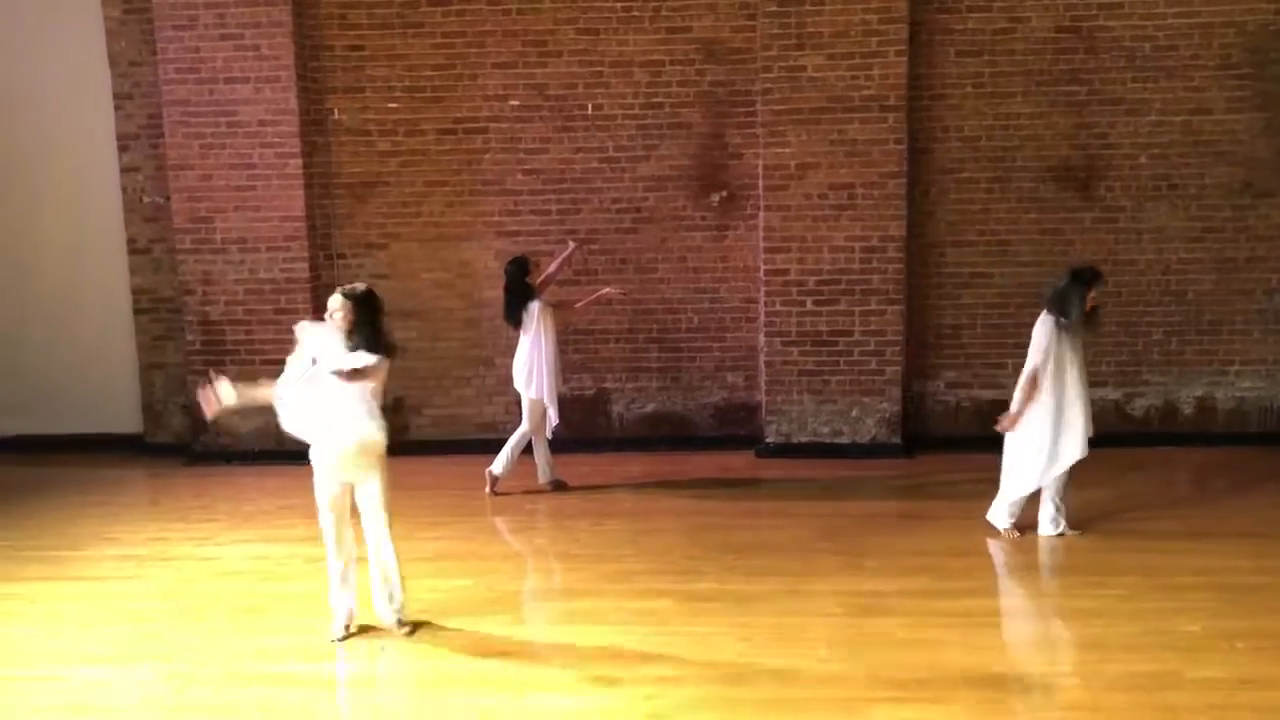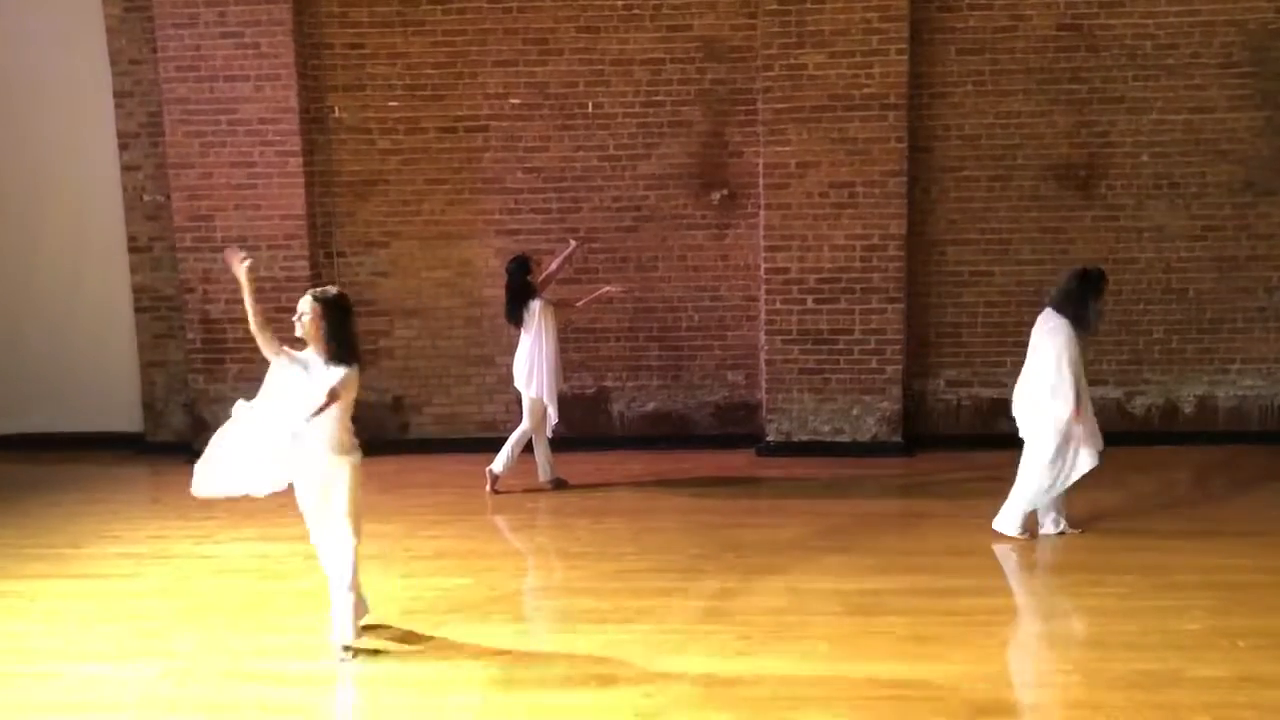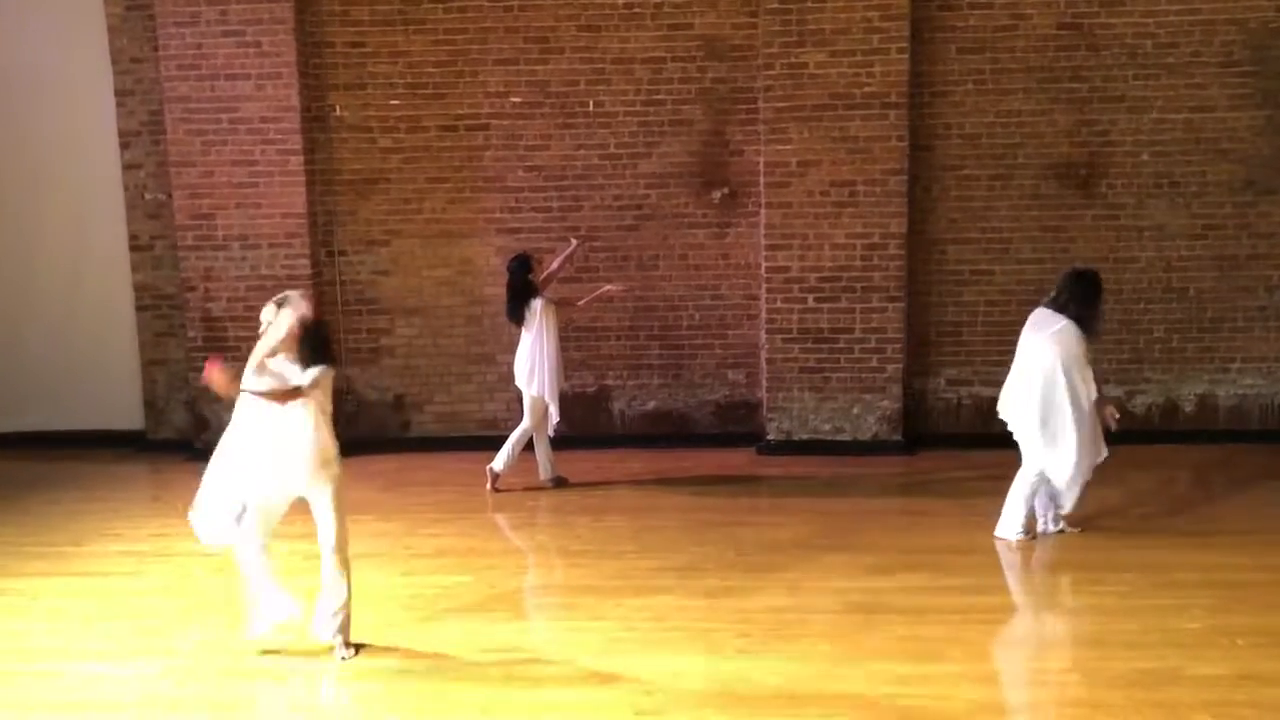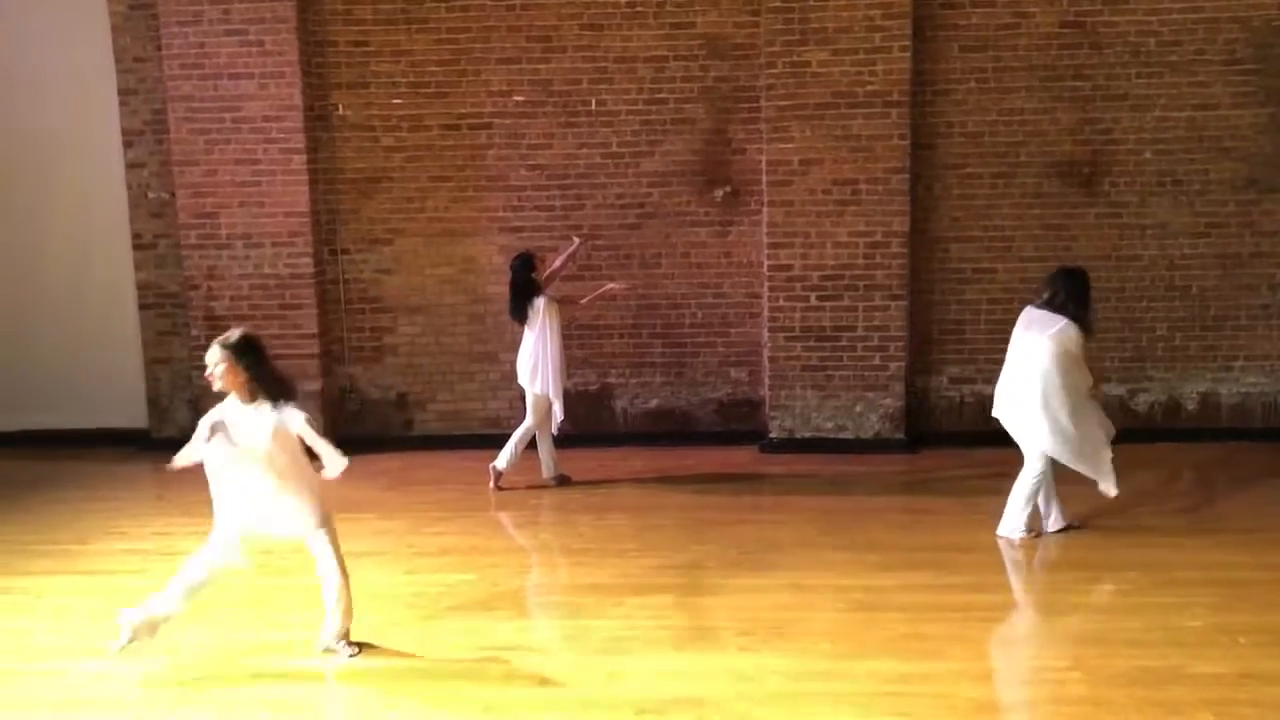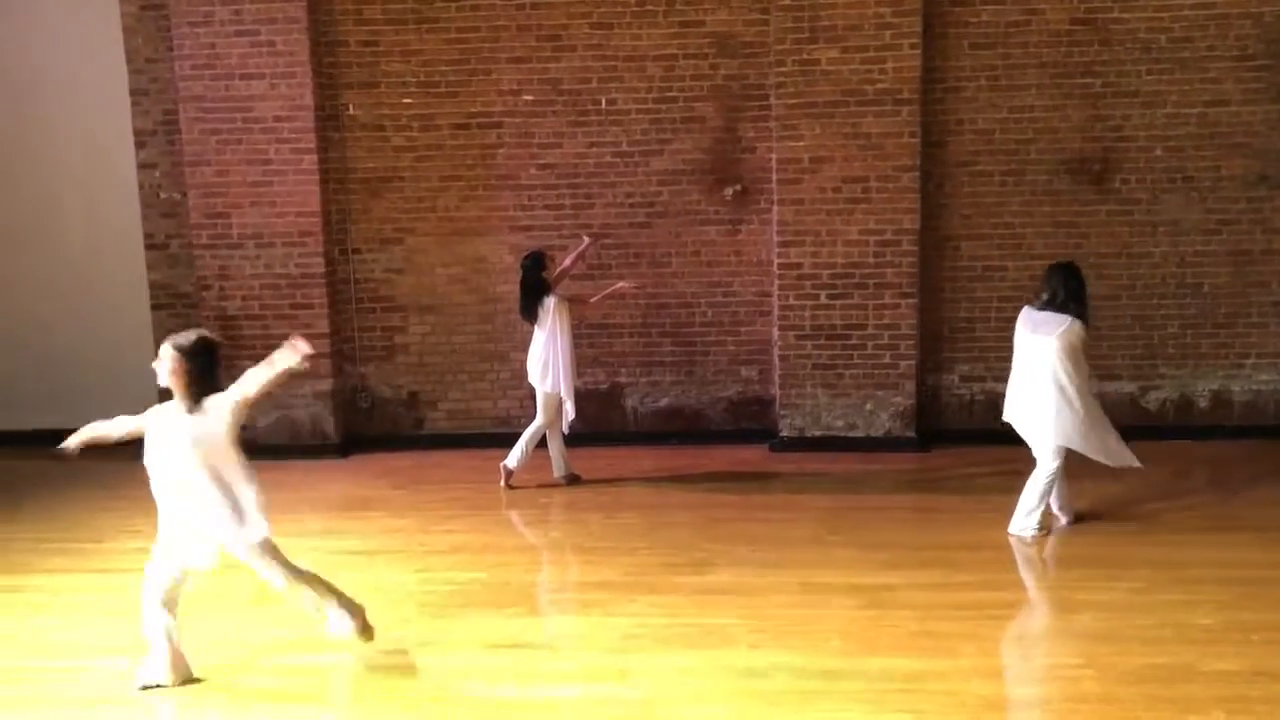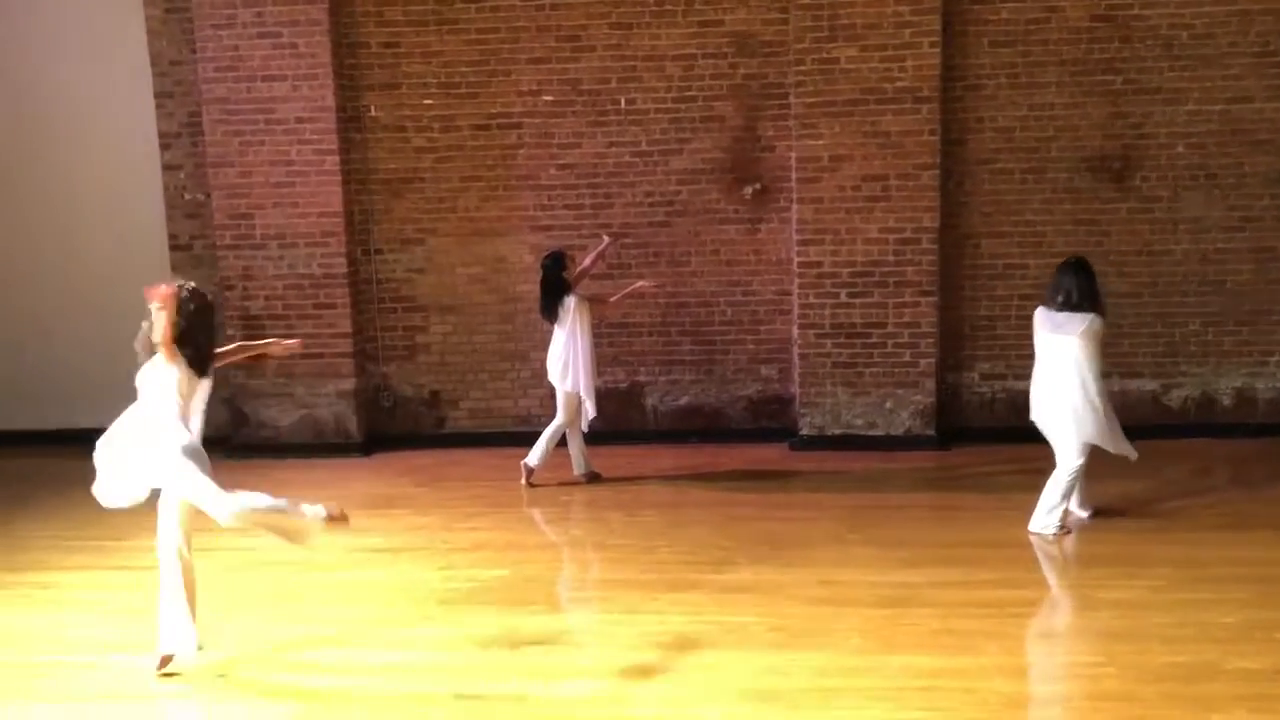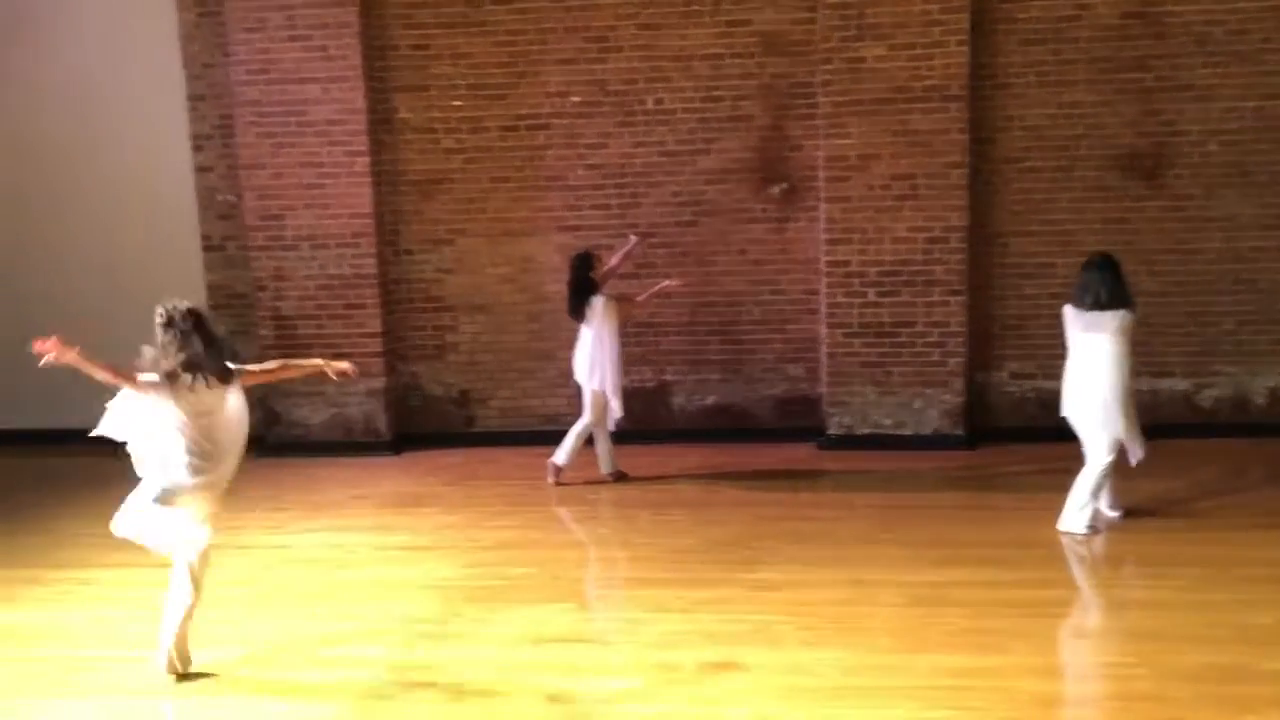
dt=0.2s
person 1, frame 1
left shoulder: (375, 361)
right shoulder: (314, 356)
left elbow: (352, 376)
right elbow: (279, 390)
left wrist: (322, 372)
right wrist: (235, 394)
left hip: (366, 458)
right hip: (325, 458)
left knee: (379, 534)
right knee: (335, 540)
left ankle: (392, 610)
right ankle: (343, 614)
person 1, frame 2
left shoulder: (345, 371)
right shoulder: (292, 362)
left elbow: (323, 401)
right elbow: (261, 335)
left wrist: (296, 421)
right wrist: (245, 284)
left hip: (340, 464)
right hip: (304, 466)
left knee: (346, 542)
right knee: (325, 542)
left ankle: (344, 627)
right ankle: (346, 610)
person 1, frame 3
left shoulder: (319, 372)
right shoulder: (267, 369)
left elbow: (287, 395)
right elbow: (254, 363)
left wrist: (239, 390)
right wrist: (284, 325)
left hip: (320, 471)
right hip: (275, 472)
left knee: (333, 550)
right knee: (247, 540)
left ankle: (336, 631)
right ankle: (270, 609)
person 1, frame 4
left shoulder: (281, 406)
right shoulder: (217, 418)
left elbow: (305, 430)
right elbow: (194, 448)
left wrist: (331, 455)
right wrist: (193, 454)
left hip: (299, 502)
right hip: (247, 509)
left knee: (331, 573)
right knee: (199, 570)
left ankle: (336, 635)
right ankle: (146, 621)
person 1, frame 5
left shoulder: (217, 407)
right shoulder: (161, 416)
left elbow: (251, 383)
right elbow: (123, 426)
left wrist: (285, 358)
right wrist: (87, 433)
left hip: (229, 517)
right hip: (182, 522)
left knee: (282, 574)
right knee: (156, 593)
left ankle: (349, 618)
right ankle: (163, 668)
person 1, frame 6
left shoulder: (172, 361)
right shoulder: (193, 361)
left elbow: (165, 338)
right elbow: (222, 354)
left wrist: (164, 307)
right wrist: (265, 345)
left hip: (176, 456)
right hip: (171, 463)
left knee: (226, 507)
right knee: (172, 552)
left ankle: (309, 516)
right ankle: (177, 639)
person 1, frame 7
left shoulder: (166, 386)
right shoulder: (225, 377)
left elbow: (120, 378)
right elbow: (274, 370)
left wrist: (73, 357)
right wrist: (325, 364)
left hip: (176, 478)
right hip: (210, 485)
right knee: (188, 574)
right ankle: (172, 658)
person 2, frame 1
left shoulder: (1070, 322)
right shoulder: (1050, 324)
right elbow: (1034, 370)
right wrist: (1017, 410)
left hip: (1064, 407)
right hip: (1043, 408)
left knee: (1060, 466)
right knee: (1036, 465)
left ankle: (1052, 523)
right ankle: (1002, 517)
person 2, frame 2
left shoulder: (1052, 316)
right shoulder: (1064, 328)
right elbow: (1067, 377)
right wrist: (1077, 417)
left hip: (1041, 401)
right hip: (1044, 407)
left knee: (1057, 465)
right knee: (1042, 466)
left ankle: (1052, 522)
right ankle: (1009, 521)
person 2, frame 3
left shoulder: (1040, 315)
right shoulder: (1070, 330)
right elbow: (1083, 377)
right wrist: (1101, 405)
left hip: (1023, 399)
right hip: (1036, 406)
left knee: (1047, 464)
right knee: (1036, 466)
left ankle: (1050, 521)
right ankle: (1010, 527)
person 2, frame 4
left shoulder: (1029, 314)
right shoulder: (1069, 330)
right elbow: (1078, 372)
right wrist: (1091, 389)
left hip: (1012, 398)
right hip: (1034, 404)
left knee: (1041, 460)
right knee: (1037, 464)
left ankle: (1054, 519)
right ankle: (1013, 526)
person 2, frame 5
left shoulder: (1026, 314)
right shoulder: (1072, 326)
right elbow: (1076, 366)
right wrist: (1082, 387)
left hip: (1022, 400)
right hip: (1048, 404)
left knee: (1051, 458)
right knee: (1050, 463)
left ankle: (1061, 511)
right ankle: (1023, 523)
person 2, frame 6
left shoulder: (1041, 315)
right shoulder: (1092, 322)
left hip: (1044, 399)
right hip: (1074, 401)
left knee: (1069, 456)
right knee: (1073, 461)
left ankle: (1076, 506)
right ankle: (1044, 521)
person 2, frame 7
left shoulder: (1071, 313)
right shoulder: (1123, 317)
left hip: (1077, 397)
right hip: (1106, 398)
left knee: (1098, 454)
right knee: (1102, 458)
left ankle: (1106, 506)
right ankle: (1075, 519)
person 3, frame 1
left shoulder: (537, 303)
right shoulder: (531, 300)
left elbow: (572, 308)
right elbow: (553, 272)
left wrist: (602, 294)
right wrist: (571, 250)
left hip: (537, 370)
right hip: (532, 370)
left knee: (539, 427)
right knee: (529, 427)
left ankle: (547, 477)
right ankle: (495, 471)
person 3, frame 2
left shoulder: (536, 302)
right shoulder: (533, 300)
left elbow: (570, 303)
right elbow: (556, 275)
left wrist: (599, 288)
right wrist: (572, 249)
left hip: (537, 368)
right hip: (533, 369)
left knee: (539, 425)
right knee: (529, 425)
left ankle: (548, 475)
right ankle: (495, 469)
person 3, frame 3
left shoulder: (537, 300)
right shoulder: (535, 299)
left elbow: (569, 297)
right elbow: (559, 278)
right wrist: (574, 249)
left hip: (537, 366)
right hip: (534, 367)
left knee: (540, 423)
right knee: (530, 424)
left ankle: (549, 473)
right ankle: (496, 468)
person 3, frame 4
left shoulder: (538, 298)
right shoulder: (538, 299)
right wrist: (576, 247)
left hip: (540, 365)
right hip: (537, 366)
left knee: (543, 421)
right knee: (533, 422)
left ankle: (552, 472)
right ankle: (499, 466)
person 3, frame 5
left shoulder: (547, 297)
right shoulder: (549, 299)
right elbow: (567, 267)
right wrist: (586, 246)
left hip: (549, 363)
right hip: (548, 365)
left knee: (553, 420)
right knee: (544, 420)
left ankle: (562, 470)
right ankle: (510, 464)
person 3, frame 6
left shoulder: (566, 296)
right shoulder: (570, 299)
left hip: (568, 362)
right hip: (568, 364)
left knee: (573, 419)
right knee: (564, 419)
left ankle: (582, 468)
right ankle: (531, 462)
person 3, frame 7
left shoulder: (593, 296)
right shoulder: (599, 300)
left elbow: (619, 276)
right elbow: (629, 292)
left hip: (594, 362)
right hip: (595, 364)
left knee: (600, 418)
right knee: (591, 418)
left ankle: (609, 467)
right ankle: (558, 461)
